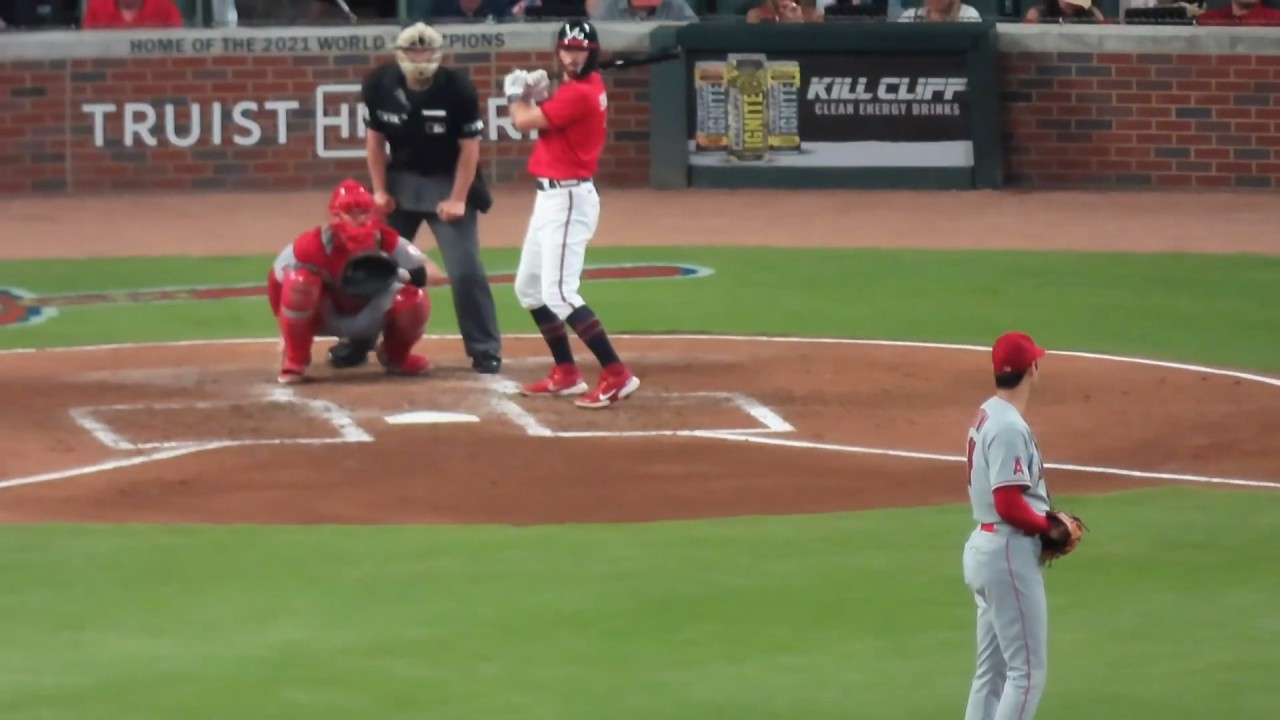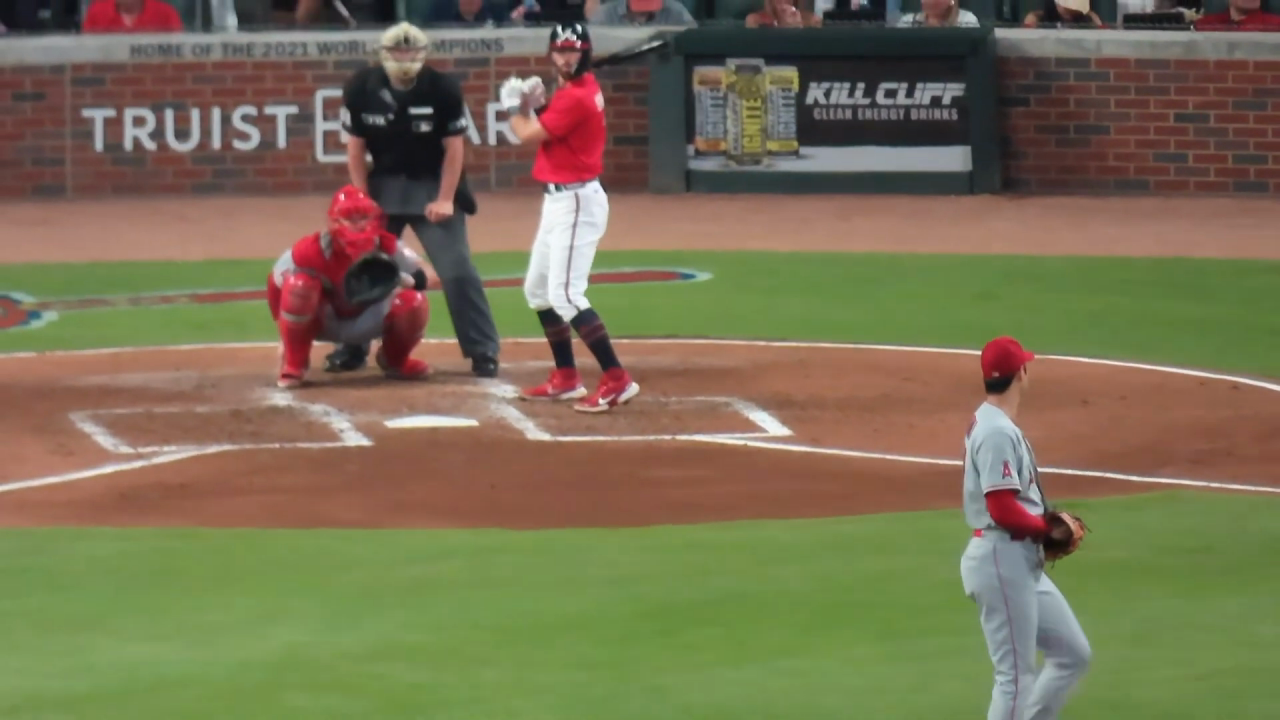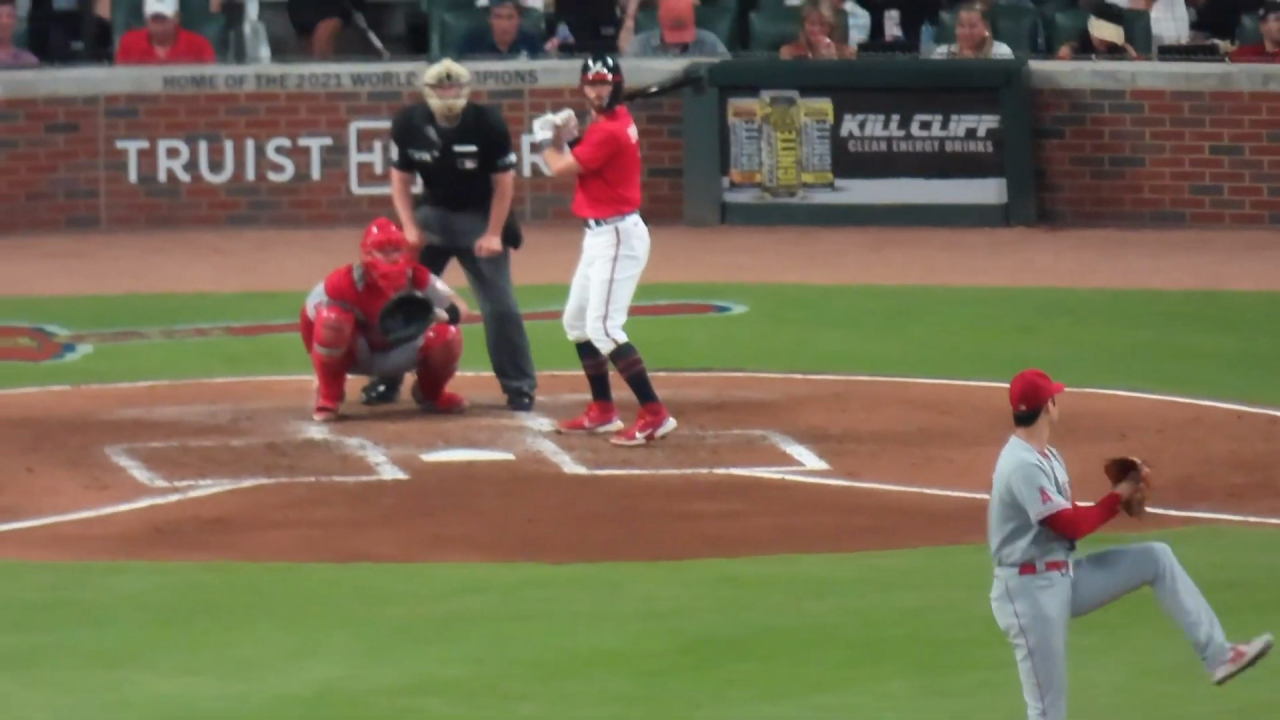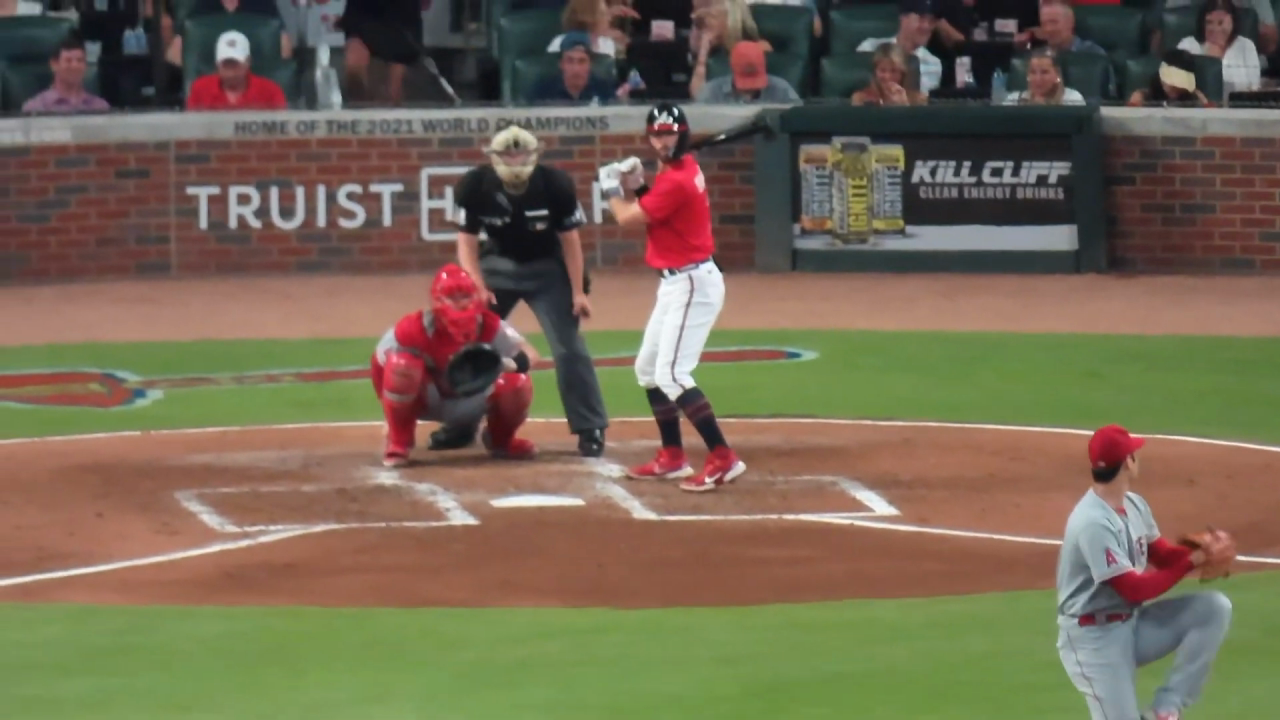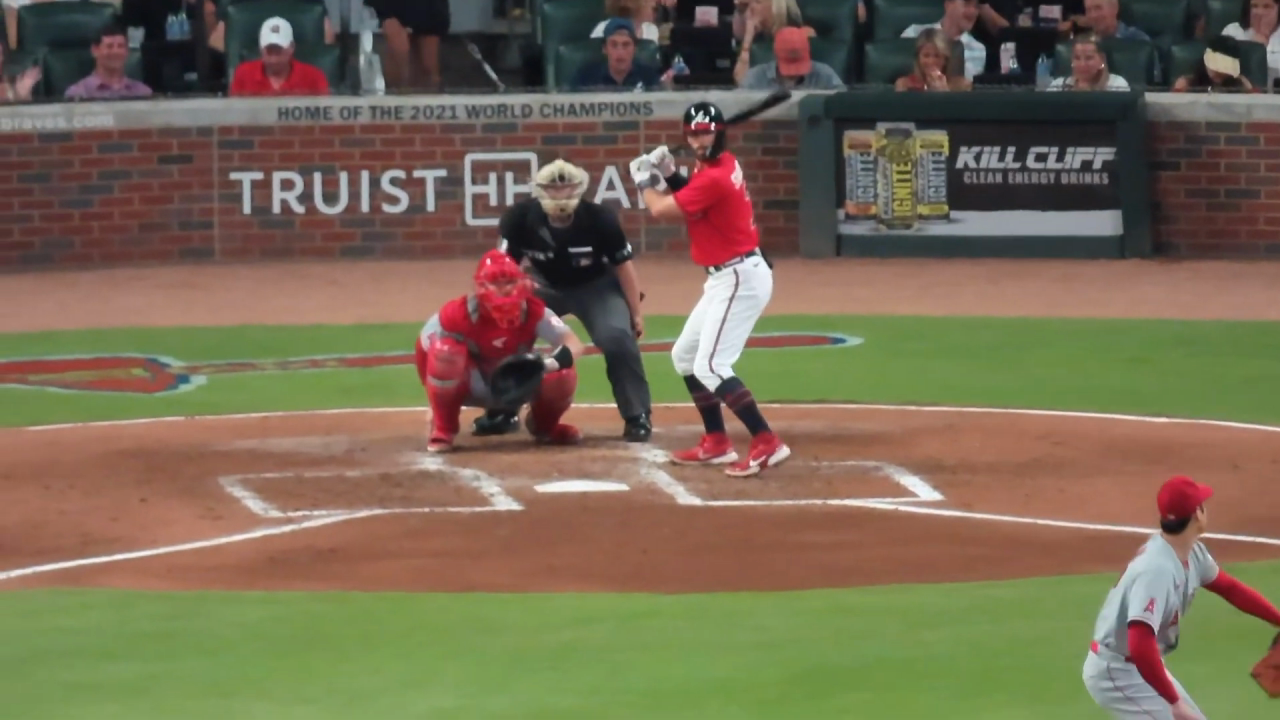
dt=0.3s
person 1, frame 1
left shoulder: (580, 93)
right shoulder: (580, 86)
left elbow: (524, 121)
right elbow: (549, 120)
left wrist: (515, 92)
right wrist: (539, 95)
left hip: (567, 199)
right hip: (551, 197)
left knee: (558, 294)
right knee: (529, 287)
left ankle: (617, 374)
right ankle: (566, 373)
person 1, frame 2
left shoulder: (576, 96)
right shoulder: (578, 88)
left elbow: (527, 135)
right elbow: (552, 126)
left wrist: (512, 103)
right wrist: (537, 103)
left hip: (576, 201)
right hip: (560, 200)
left knee: (565, 294)
right knee: (538, 289)
left ankle: (617, 379)
right ankle: (566, 378)
person 1, frame 3
left shoulder: (609, 129)
right shoulder: (610, 121)
left elbow: (561, 169)
right elbow: (585, 159)
left wrist: (547, 138)
right wrist: (569, 137)
left hip: (617, 235)
right hip: (601, 234)
left knee: (603, 327)
right knee: (576, 321)
left ankle: (654, 414)
right ankle: (602, 411)
person 1, frame 4
left shoulder: (677, 179)
right shoulder: (678, 169)
left elbow: (628, 218)
right elbow: (653, 208)
left wrist: (610, 187)
right wrist: (636, 184)
left hip: (692, 284)
right hip: (677, 283)
left knee: (671, 374)
right knee: (648, 368)
left ankle: (723, 458)
right ankle: (673, 457)
person 1, frame 5
left shoulder: (714, 177)
right shoulder: (719, 165)
left elbow: (661, 209)
right elbow: (691, 196)
left wrist: (643, 179)
right wrist: (668, 174)
left hip: (739, 278)
right hip: (728, 277)
left knee: (710, 366)
right knee: (685, 356)
left ankle: (766, 443)
right ankle: (716, 443)
person 2, frame 1
left shoulder: (458, 88)
right shoulder: (378, 83)
left elbow: (469, 148)
right elbow: (375, 139)
left wrist: (458, 199)
right wrist: (380, 191)
left hip: (447, 183)
right hip: (400, 180)
left knee: (465, 268)
left ankle: (486, 349)
right ankle: (357, 342)
person 2, frame 2
left shoulder: (443, 88)
right shoulder: (361, 87)
left elbow: (454, 147)
right elbow: (355, 146)
left wrist: (445, 198)
left hip: (432, 187)
right hip: (383, 186)
left knee: (457, 271)
left ankle: (484, 350)
right ankle: (352, 348)
person 2, frame 3
left shoulder: (488, 123)
right shoulder: (408, 122)
left elbow: (504, 182)
right elbow: (401, 180)
left wrist: (494, 234)
right wrist: (410, 227)
left hip: (479, 219)
right hip: (431, 217)
left knee: (499, 305)
left ankle: (520, 386)
right ankle: (387, 380)
person 2, frame 4
left shoulder: (555, 184)
right shoulder: (474, 185)
left elbow: (570, 239)
right elbow: (466, 241)
left wrist: (579, 291)
right wrist: (477, 287)
left hip: (547, 268)
right hip: (497, 265)
left knee: (570, 347)
left ankle: (592, 429)
right ankle: (460, 424)
person 2, frame 5
left shoulder: (601, 219)
right shoulder: (519, 217)
left elbow: (623, 266)
left wrist: (636, 313)
left hip: (595, 285)
right hip: (543, 284)
left knee: (617, 336)
left ankle: (637, 415)
right ankle: (502, 411)
person 3, frame 1
left shoulder: (988, 415)
right shoulder: (1010, 427)
right elbow: (1008, 504)
left wrist: (1043, 523)
right wrist: (1049, 526)
left hip: (987, 547)
right hip: (1008, 553)
left knee: (994, 670)
right knee: (1026, 669)
person 3, frame 2
left shoulder: (993, 423)
right shoulder: (999, 431)
right elbow: (1004, 510)
left wrist: (1046, 524)
right wrist: (1050, 529)
left hip: (1020, 560)
right hip: (1003, 560)
left knee: (1073, 655)
right knee: (1016, 675)
person 3, frame 3
left shoulder: (1046, 454)
right shoulder: (1021, 463)
left elbow: (1068, 517)
right elbow: (1072, 526)
left wrist: (1121, 494)
right wrist: (1117, 496)
left hip: (1064, 577)
right hip: (1029, 590)
left knee: (1157, 557)
left ankle: (1218, 655)
person 3, frame 4
left shoulder: (1133, 504)
right shoulder: (1093, 522)
left elbow: (1161, 554)
right elbow: (1135, 589)
left wrist: (1203, 550)
right wrist: (1191, 562)
left hip: (1130, 628)
right hip: (1093, 643)
left knee: (1216, 607)
person 3, frame 5
left shoulder: (1192, 551)
right shoulder: (1155, 569)
left elbow: (1228, 586)
right elbow: (1140, 647)
left hip: (1145, 665)
right hip: (1117, 673)
person 4, frame 1
left shoulder: (387, 241)
right shoulder: (312, 246)
left elbow: (433, 272)
right elbow: (276, 280)
left wrist: (402, 275)
right wrist: (286, 336)
left hip: (368, 316)
right hip: (325, 316)
left knee: (415, 300)
right knee: (298, 281)
left ankle: (395, 356)
right ankle: (295, 360)
person 4, frame 2
left shoulder: (386, 246)
right shoulder: (311, 251)
left elbow: (427, 276)
right elbow: (275, 285)
left wrist: (407, 280)
right wrist: (284, 340)
left hip: (367, 321)
right hip: (324, 322)
left knee: (413, 303)
right knee: (298, 285)
left ankle: (394, 361)
right ankle: (293, 365)
person 4, frame 3
left shoulder: (419, 278)
right shoulder: (344, 282)
left elbow: (459, 308)
right elbow: (309, 317)
left wrist: (440, 314)
right wrist: (320, 370)
left hip: (401, 353)
right hip: (358, 356)
left knee: (447, 336)
right knee: (330, 318)
left ankle: (430, 394)
right ankle: (328, 397)
person 4, frame 4
left shoulder: (488, 324)
right shoulder: (413, 329)
left elbow: (530, 354)
right elbow: (379, 364)
left wrist: (508, 364)
right wrist: (392, 418)
left hip: (471, 402)
right hip: (427, 401)
left knee: (518, 384)
right knee: (400, 364)
left ankle: (500, 440)
right ankle: (399, 443)
person 4, frame 5
left shoulder: (533, 311)
right shoulder: (457, 314)
left elbow: (574, 344)
right elbow: (424, 350)
left wrist: (550, 363)
right wrist: (436, 392)
right hip: (471, 387)
left knee: (563, 373)
right knee: (443, 350)
left ankle: (544, 426)
right ankle: (443, 428)
